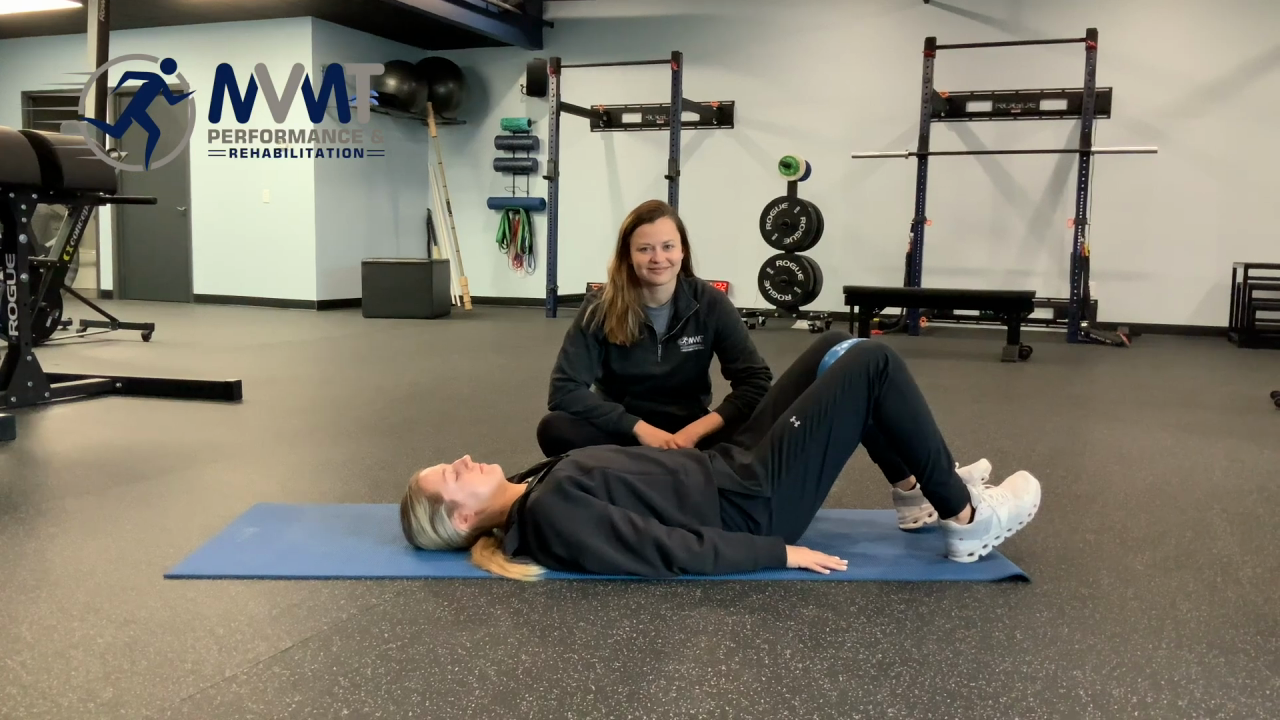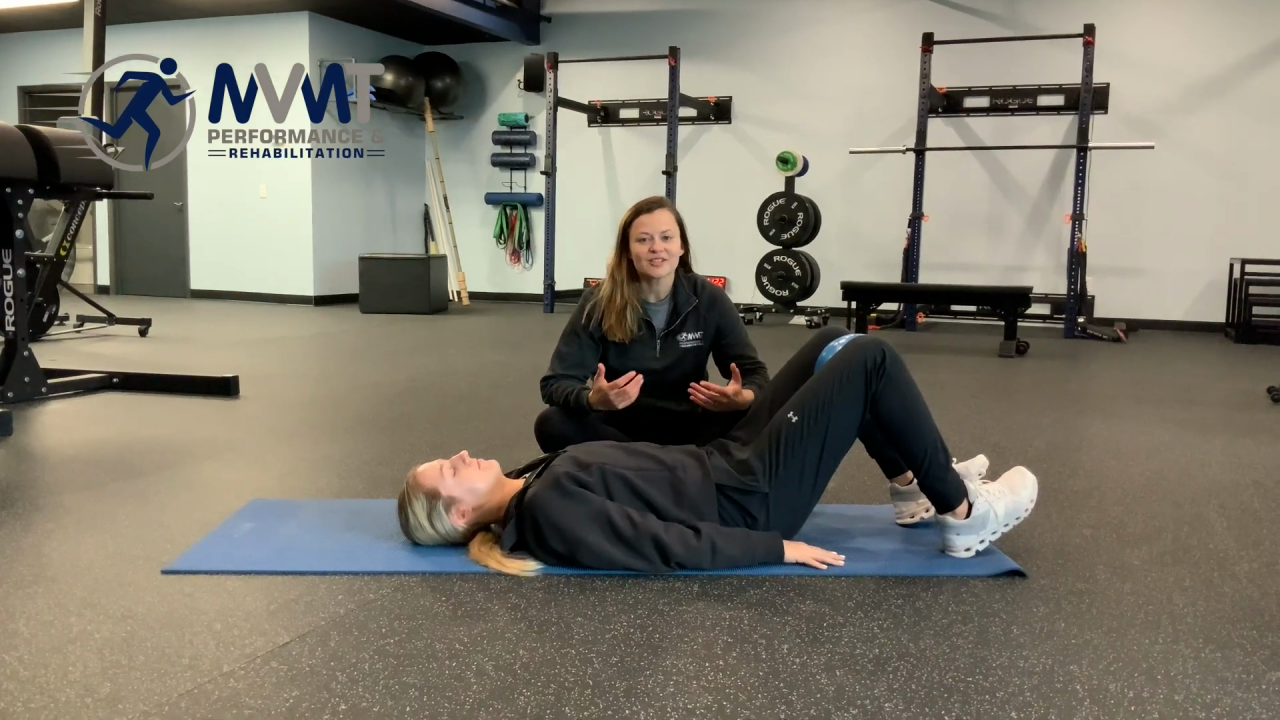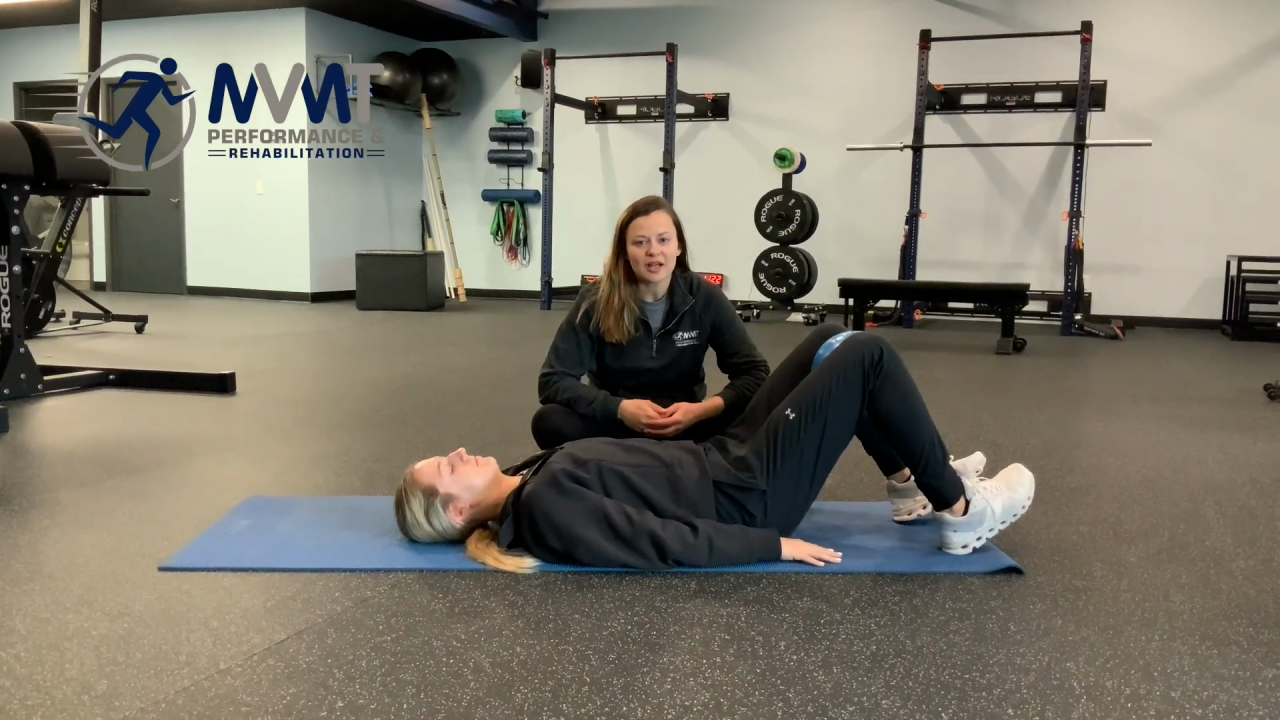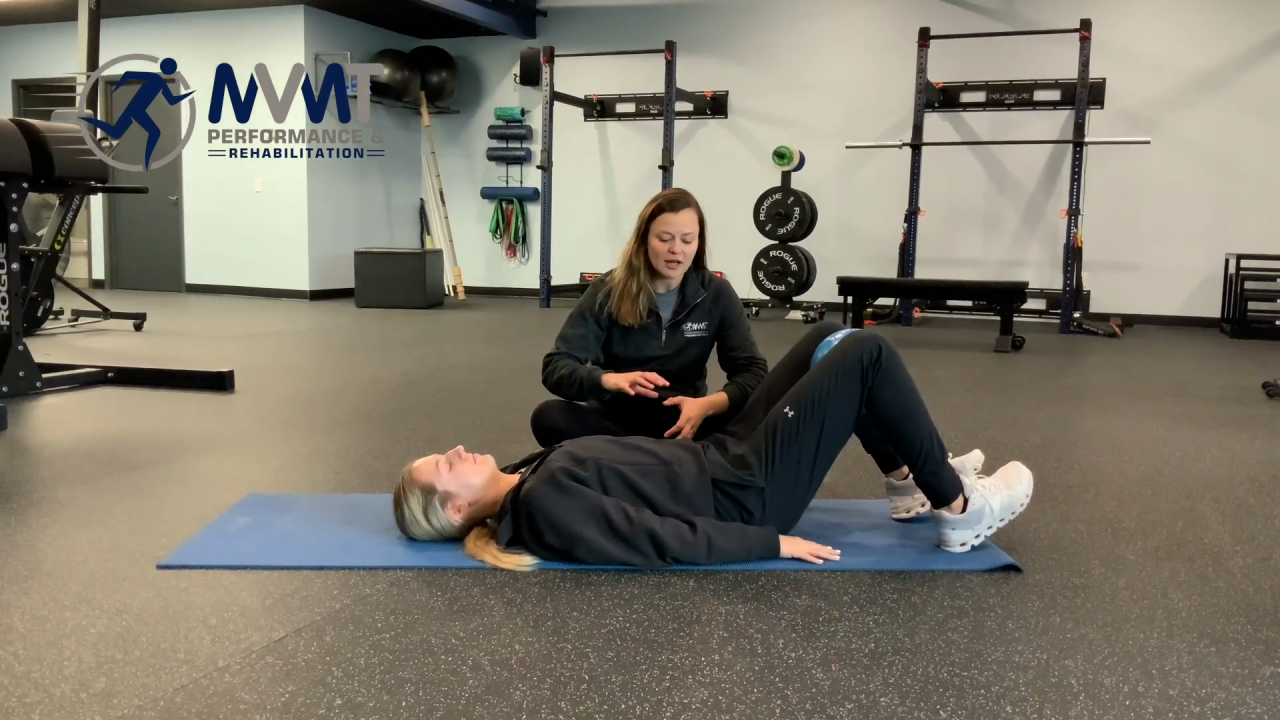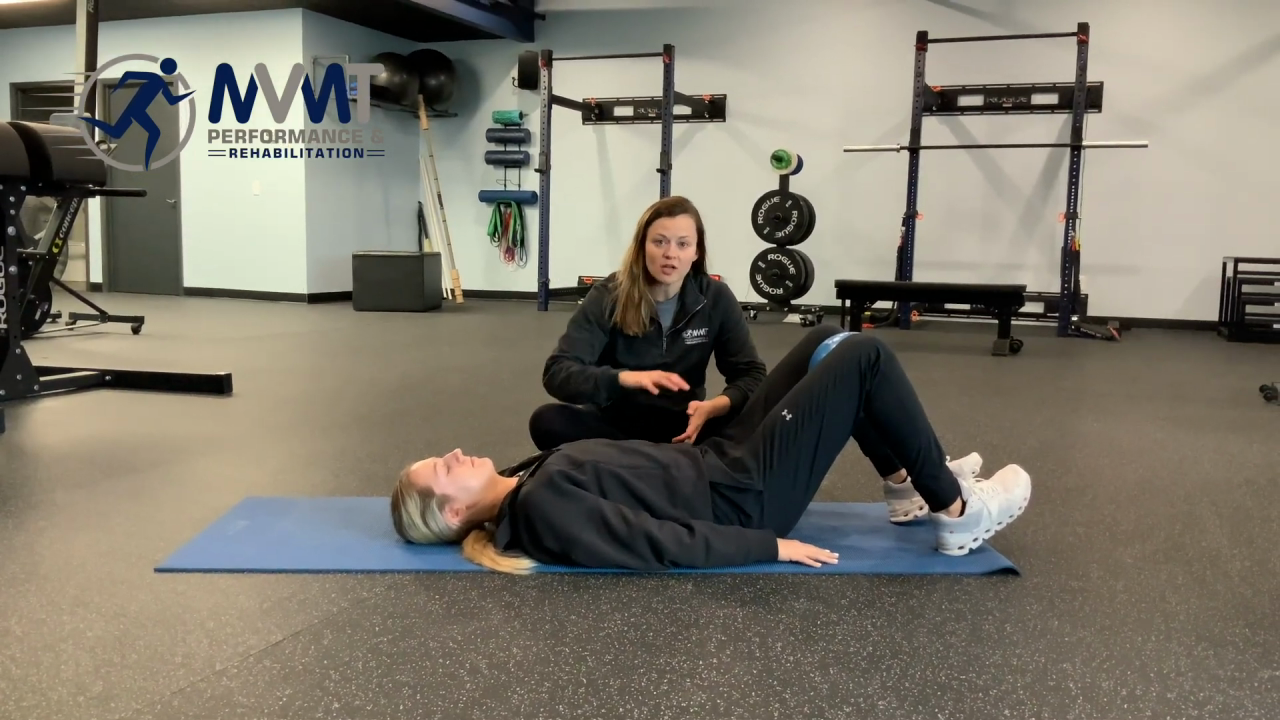
dt=1s
person 1, frame 1
left shoulder: (535, 484)
right shoulder: (550, 515)
right elbow: (674, 550)
right wrist: (781, 553)
left hip: (726, 467)
right hip: (753, 503)
left knee: (839, 346)
right knee: (874, 363)
left ankle: (923, 488)
right ankle: (965, 518)
person 1, frame 2
left shoulder: (531, 482)
right shoulder: (547, 511)
right elbow: (672, 546)
right wrist: (778, 548)
left hip: (722, 463)
right hip: (750, 500)
left knee: (836, 342)
right knee: (871, 359)
left ankle: (916, 486)
right ankle: (962, 514)
person 1, frame 3
left shoulder: (529, 480)
right shoulder: (545, 508)
right elbow: (669, 543)
right wrist: (775, 546)
left hip: (720, 462)
right hip: (747, 497)
left knee: (833, 338)
right knee: (869, 356)
left ankle: (915, 483)
right ankle: (960, 512)
person 1, frame 4
left shoulder: (528, 477)
right shoulder: (544, 505)
right elbow: (667, 540)
right wrist: (774, 543)
left hip: (719, 459)
right hip: (746, 495)
left knee: (832, 335)
right knee: (867, 353)
left ankle: (913, 480)
right ankle: (958, 509)
person 1, frame 5
left shoulder: (528, 480)
right shoulder: (541, 509)
right elbow: (665, 544)
right wrist: (773, 546)
left hip: (720, 463)
right hip: (745, 498)
left knee: (831, 340)
right knee: (865, 357)
left ankle: (915, 482)
right ankle: (956, 513)
person 2, frame 1
left shoulder: (711, 303)
right shoulder: (602, 307)
left elbow: (757, 381)
right elbow: (564, 389)
left wrist: (694, 433)
right wrist: (640, 428)
left hip: (687, 431)
right hip: (622, 431)
right knee: (554, 429)
person 2, frame 2
left shoulder: (709, 299)
right shoulder: (600, 302)
left elbow: (754, 373)
right elbow: (555, 383)
left wrist: (742, 399)
right wrist: (592, 400)
left hip: (687, 427)
right hip: (618, 428)
right knee: (551, 425)
person 2, frame 3
left shoulder: (706, 298)
right shoulder: (597, 299)
left elbow: (755, 374)
right elbow: (552, 381)
left wrist: (701, 411)
right wrist: (620, 408)
left hip: (683, 427)
right hip: (614, 425)
right knee: (548, 421)
person 2, frame 4
left shoulder: (716, 293)
right shoulder: (608, 291)
left elbow: (753, 371)
right elbow: (555, 366)
left wrist: (707, 405)
right wrist: (609, 379)
left hip: (682, 421)
right hip: (614, 419)
right knee: (547, 417)
person 2, frame 5
left shoulder: (716, 298)
right shoulder: (607, 297)
left elbow: (752, 374)
right elbow: (557, 373)
left wrist: (711, 407)
right wrist: (626, 378)
left hip: (680, 426)
right hip: (613, 423)
right knee: (546, 421)
